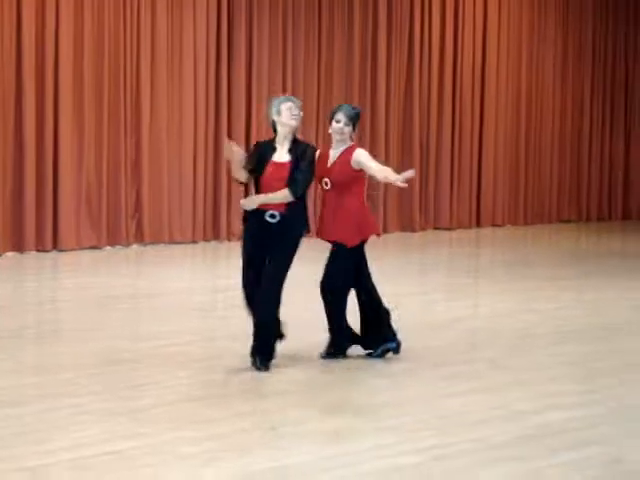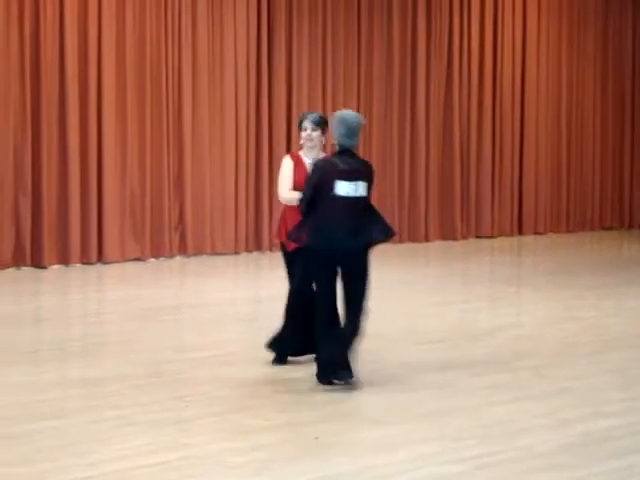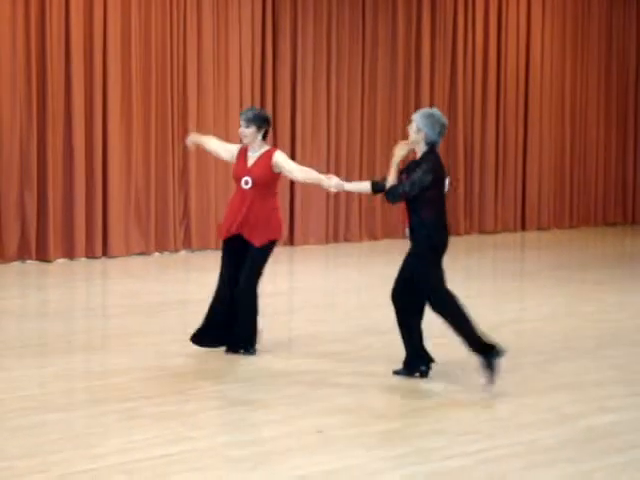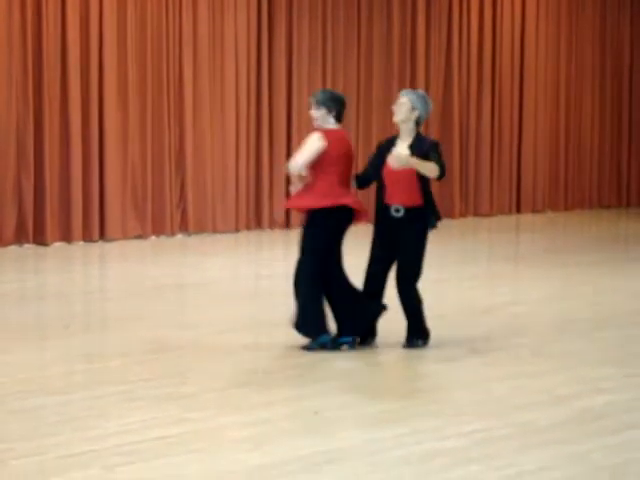
dt=0.7s
person 1, frame 1
left shoulder: (305, 151)
right shoulder: (261, 148)
left elbow: (297, 191)
right elbow: (244, 176)
left wrist: (259, 200)
right wrist: (236, 161)
left hip: (288, 226)
right hip: (258, 224)
left knee: (270, 286)
right knee: (251, 284)
left ankle: (262, 351)
right ankle: (270, 331)
person 1, frame 2
left shoulder: (322, 167)
right shoulder: (365, 169)
left elbow: (305, 204)
left hip: (322, 242)
right hip: (354, 243)
left knee: (325, 302)
right knee: (354, 305)
left ankle: (328, 368)
right ankle: (338, 362)
person 1, frame 3
left shoulder: (429, 167)
right shoulder: (419, 163)
left elbow: (392, 194)
right elbow: (383, 186)
left wrist: (395, 161)
right wrist: (345, 185)
left hip: (427, 240)
right hip: (424, 239)
left knee: (438, 297)
right knee: (404, 296)
left ankle: (486, 351)
right ankle: (416, 361)
person 1, frame 4
left shoulder: (427, 146)
right shoulder: (385, 146)
left elbow: (437, 173)
right elbow: (364, 178)
left wrist: (411, 161)
left hip: (415, 219)
right hip: (387, 218)
left knee: (406, 279)
right knee: (375, 275)
left ankle: (418, 333)
right ankle: (366, 331)
person 2, frame 1
left shoulder: (356, 154)
right shoulder: (322, 154)
left elbow: (379, 171)
left wrist: (397, 178)
left hip: (352, 226)
right hip: (334, 227)
left knee: (331, 284)
right knee: (361, 285)
left ankle: (340, 342)
right ankle: (384, 338)
person 2, frame 2
right shoulder: (289, 160)
right elbow: (284, 196)
right hip: (292, 232)
left knee: (299, 289)
right knee: (300, 289)
left ankle: (286, 346)
right ankle: (310, 342)
person 2, frame 3
left shoulder: (275, 158)
right shoulder: (238, 152)
left elbow: (298, 172)
right elbow: (214, 145)
left wrist: (326, 180)
right wrist: (197, 137)
left hip: (267, 228)
right hip: (236, 225)
left knee: (247, 283)
right knee: (230, 282)
left ankle: (244, 339)
right ankle: (232, 339)
person 2, frame 4
left shoulder: (319, 137)
right shoulder: (343, 139)
left elbow: (295, 167)
left wrist: (300, 181)
right wrist: (309, 180)
left hip: (322, 206)
right hip: (342, 205)
left knee: (309, 270)
right knee: (330, 269)
left ankle: (320, 332)
right ankle: (348, 329)
